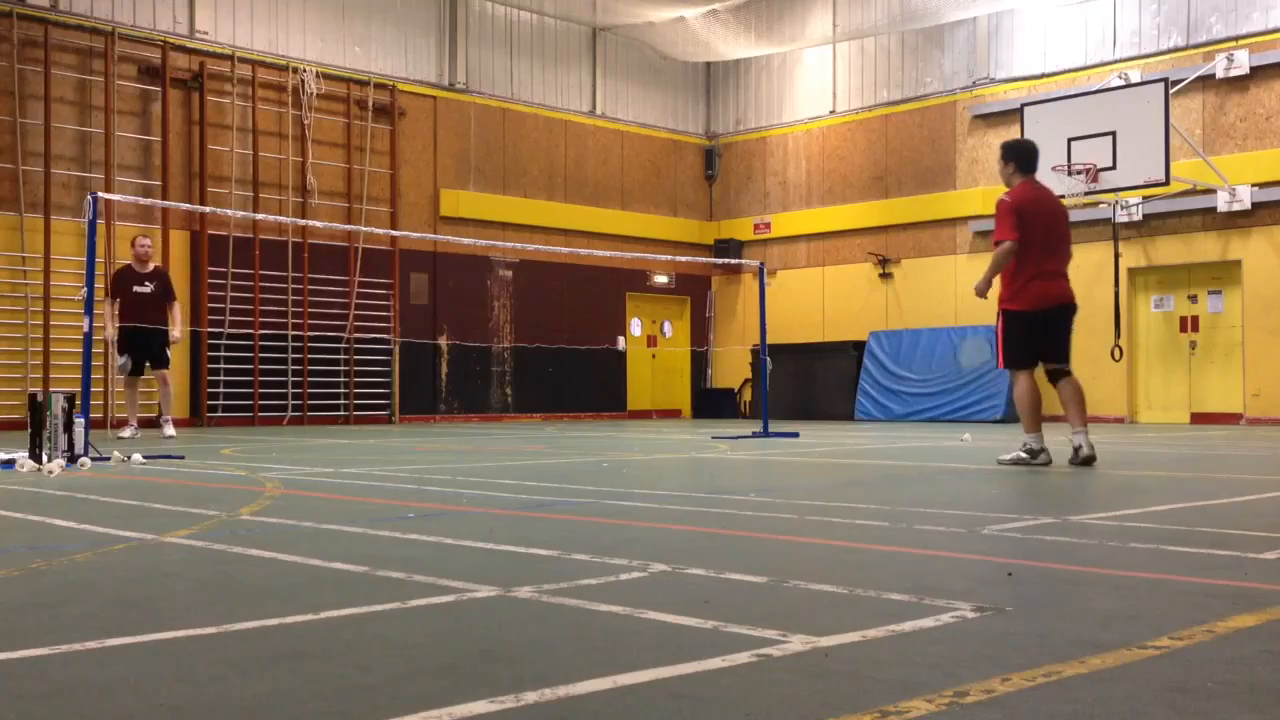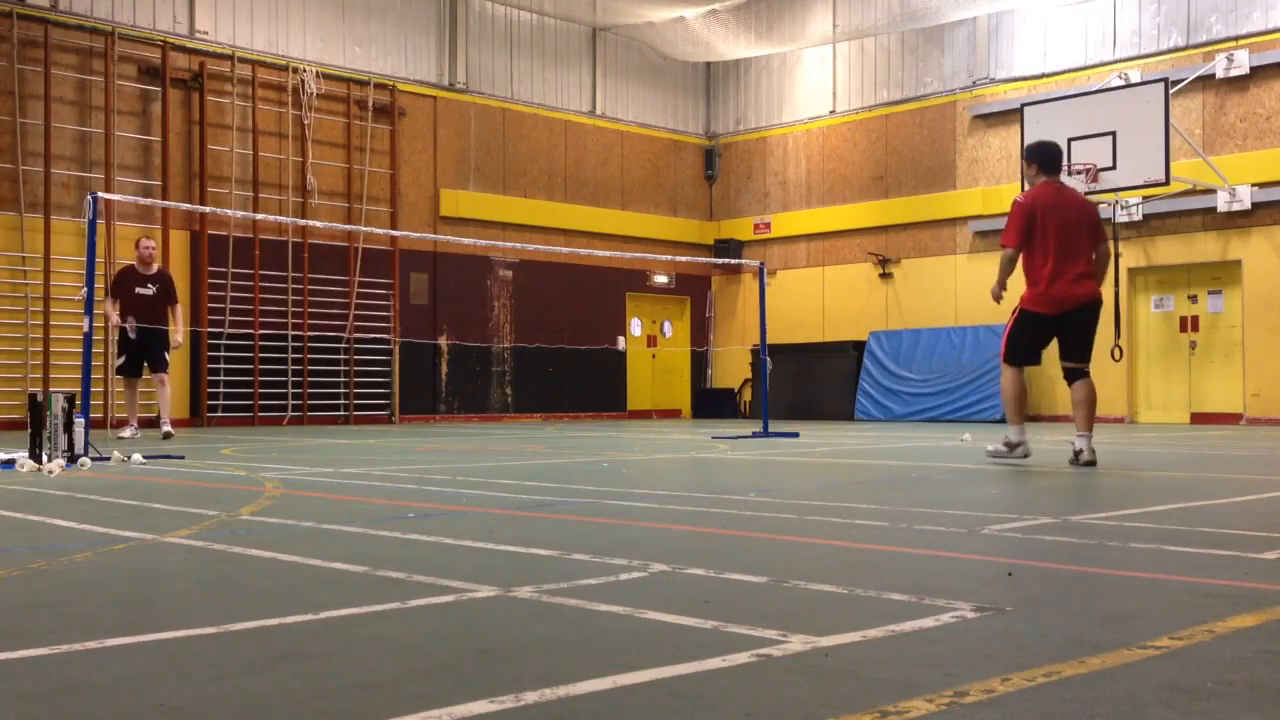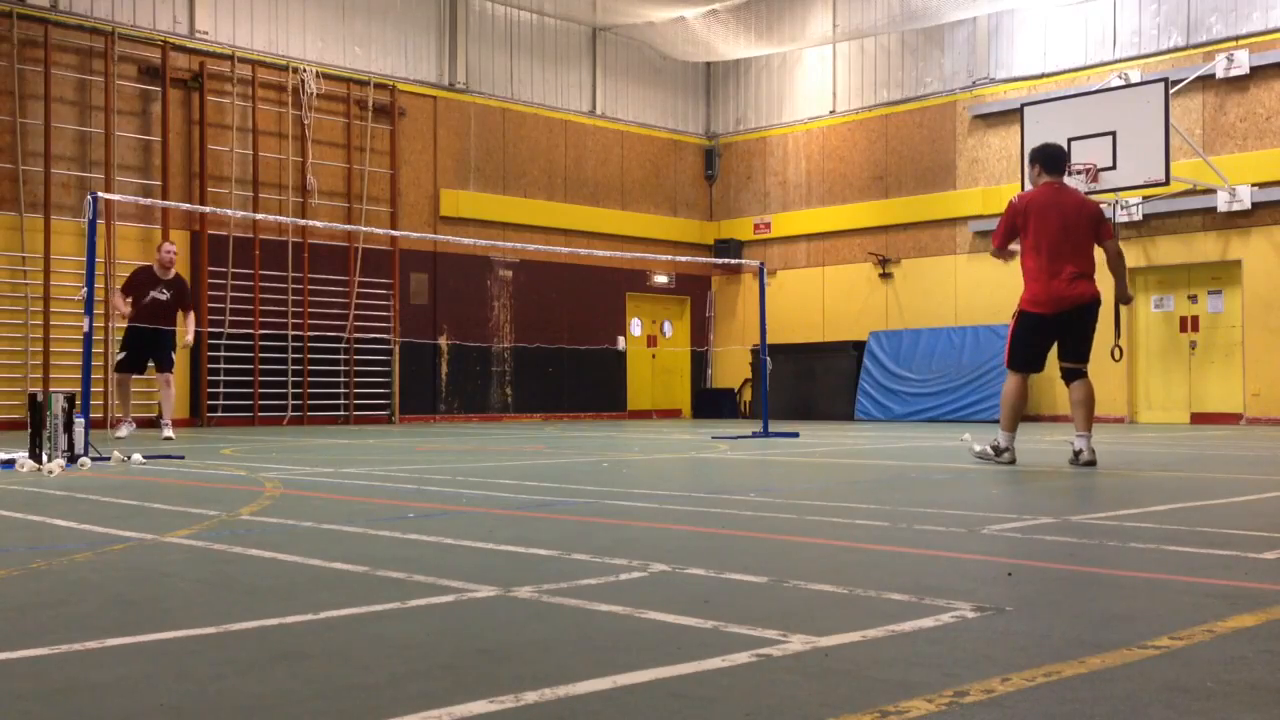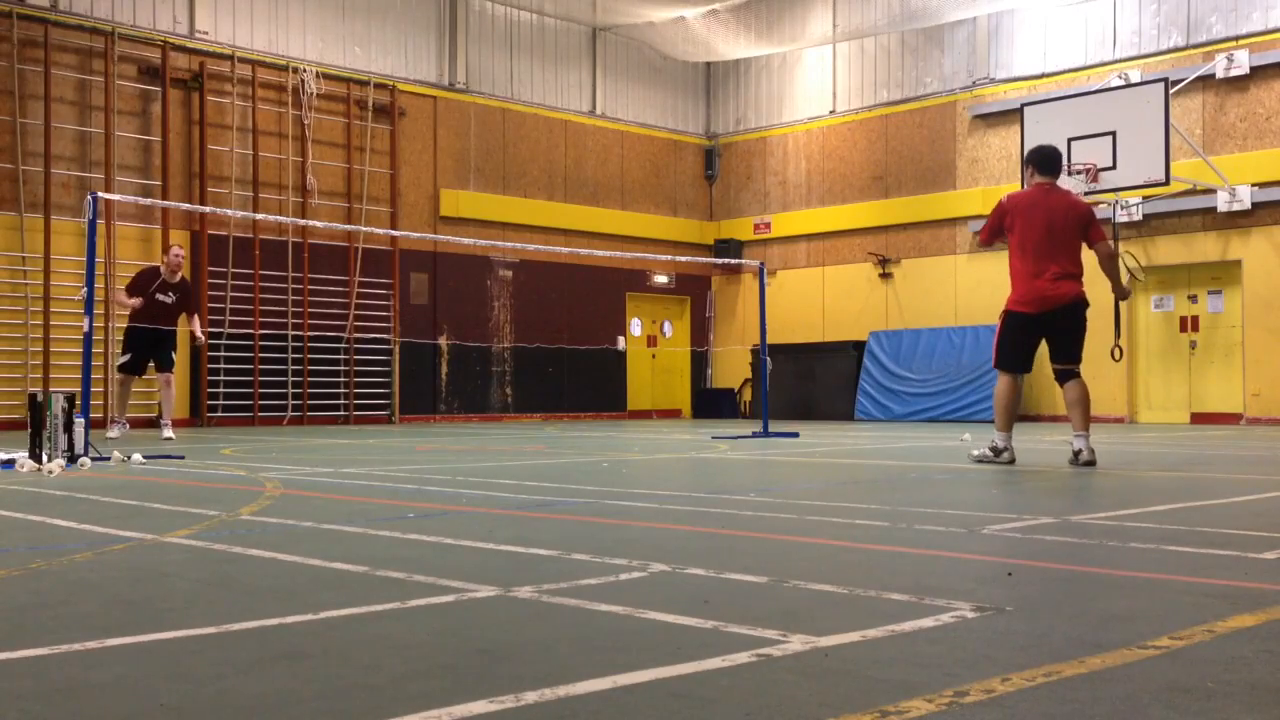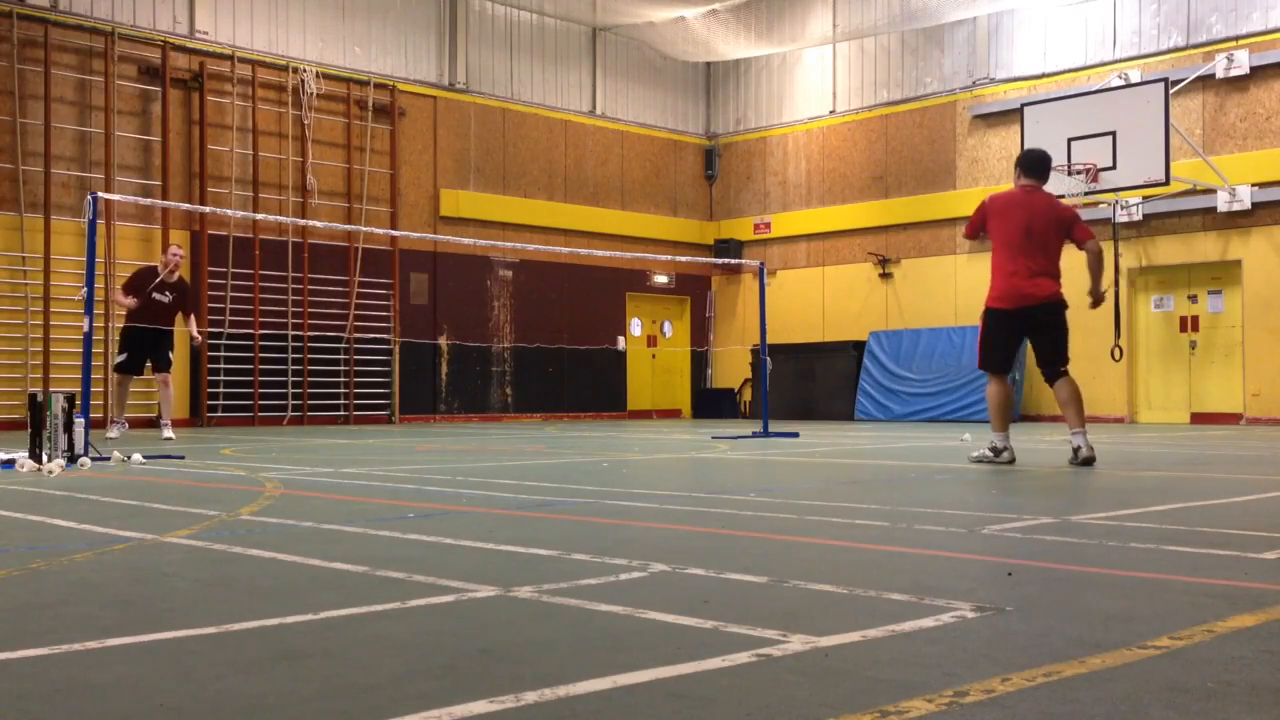
dt=0.3s
person 1, frame 1
left shoulder: (1010, 200)
right shoulder: (1055, 202)
left elbow: (1008, 246)
left wrist: (986, 279)
left hip: (1021, 300)
right hip: (1059, 297)
left knee: (1021, 371)
right knee: (1060, 371)
left ankle: (1034, 446)
right ankle: (1082, 442)
person 1, frame 2
left shoulder: (1027, 202)
right shoulder: (1085, 204)
left elbow: (1011, 251)
right elbow: (1104, 253)
left wrist: (1000, 283)
right wrist: (1091, 285)
left hip: (1042, 300)
right hip: (1084, 299)
left knee: (1011, 363)
right knee: (1078, 372)
left ankle: (1016, 438)
right ankle: (1084, 446)
person 1, frame 3
left shoulder: (1022, 203)
right shoulder: (1088, 205)
left elbow: (997, 248)
right elbow: (1113, 250)
left wrist: (1010, 252)
right wrist: (1122, 288)
left hip: (1040, 302)
right hip: (1082, 300)
left knee: (1018, 371)
right knee: (1076, 373)
left ankle: (1004, 445)
right ankle: (1083, 446)
person 1, frame 4
left shoulder: (1012, 203)
right shoulder: (1079, 207)
left elbow: (984, 240)
right elbow: (1105, 252)
right wrist: (1117, 286)
left hip: (1026, 302)
right hip: (1069, 301)
left knee: (1008, 372)
right knee: (1069, 373)
left ankle: (1001, 445)
right ankle: (1082, 446)
person 1, frame 5
left shoulder: (994, 203)
right shoulder: (1062, 211)
left elbow: (970, 234)
right elbow: (1093, 248)
right wrist: (1095, 288)
left hip: (1004, 301)
right hip: (1047, 301)
left knee: (997, 373)
right knee: (1057, 373)
left ankle: (1000, 446)
right ankle: (1081, 443)
person 2, frame 1
left shoulder: (161, 275)
right shoulder: (121, 275)
left elbow: (173, 303)
right elbow: (109, 302)
left wrist: (177, 328)
right wrist: (109, 327)
left hip: (157, 332)
right hip: (130, 333)
left knee: (163, 375)
right knee: (130, 379)
left ankle: (167, 422)
right ankle: (132, 425)
person 2, frame 2
left shoulder: (164, 277)
right shoulder: (124, 275)
left elbow: (175, 306)
right elbow: (109, 300)
left wrist: (179, 332)
right wrist: (112, 316)
left hip: (157, 334)
right hip: (130, 334)
left knee: (161, 377)
right knee: (130, 380)
left ankle: (165, 423)
right ankle: (132, 425)
person 2, frame 3
left shoulder: (180, 283)
right shoulder: (140, 274)
left elbow: (188, 311)
right elbow: (118, 296)
left wrist: (189, 333)
right wrist: (123, 308)
left hip: (164, 335)
right hip: (137, 332)
left knee: (166, 377)
right knee: (121, 376)
left ankle: (166, 424)
right ankle: (126, 420)
person 2, frame 4
left shoulder: (185, 287)
right shoulder: (147, 275)
left elbow: (192, 314)
right elbow: (120, 295)
left wrist: (198, 333)
right wrist: (130, 303)
left hip: (165, 336)
right hip: (138, 332)
left knee: (166, 378)
right knee: (124, 378)
left ankle: (166, 425)
right ankle: (119, 421)
person 2, frame 5
left shoulder: (182, 286)
right shoulder: (144, 274)
left elbow: (188, 314)
right elbow: (118, 294)
left wrist: (194, 333)
right wrist: (126, 302)
left hip: (162, 336)
right hip: (134, 333)
left knee: (164, 378)
right knee: (121, 378)
left ankle: (166, 425)
right ankle: (118, 421)
